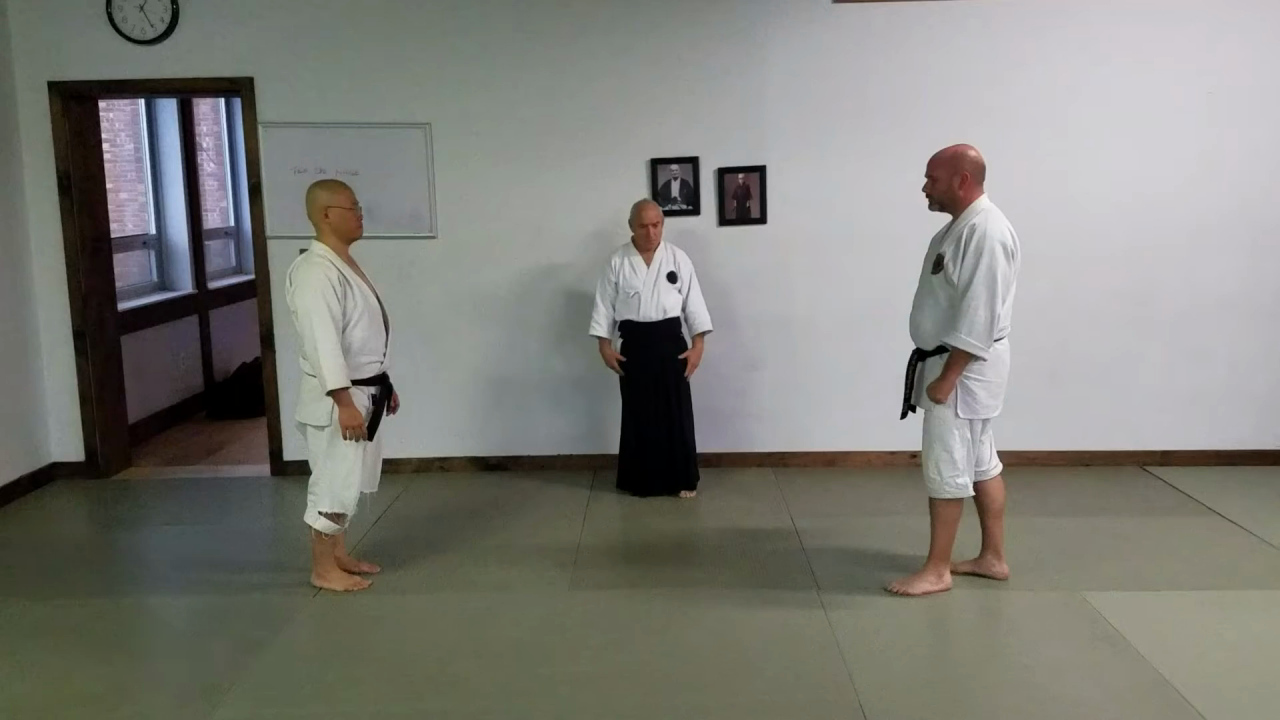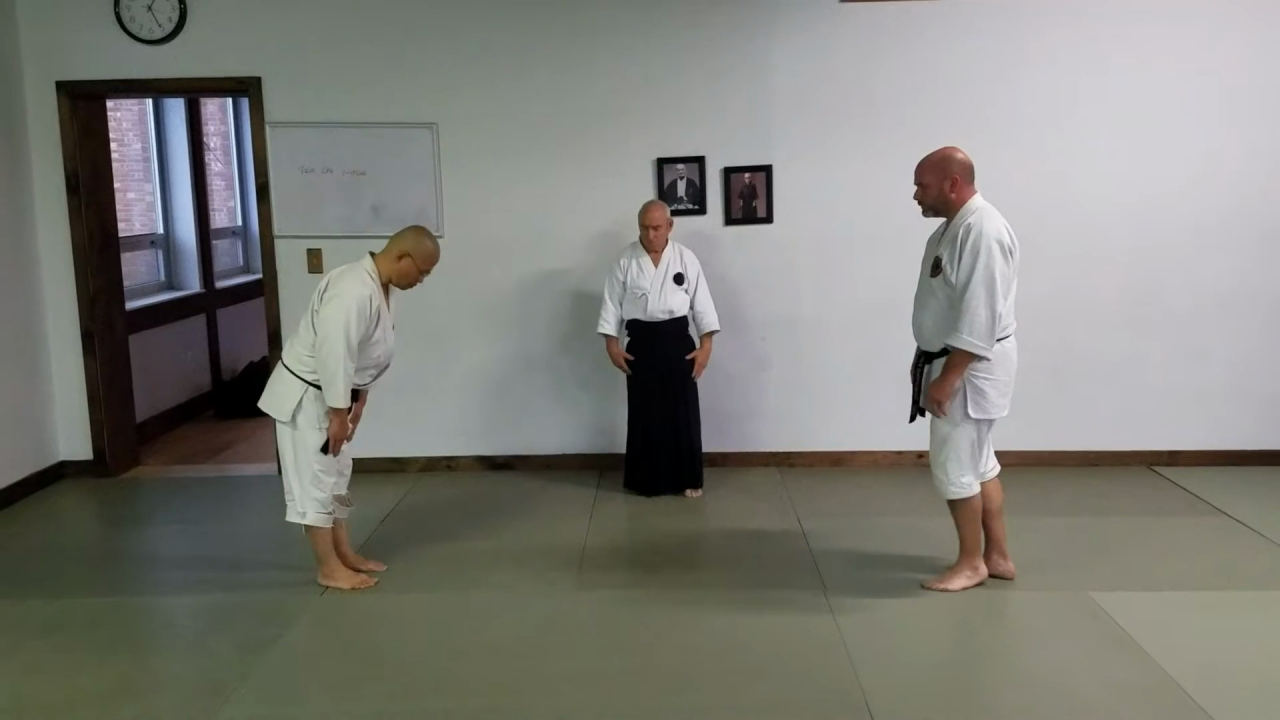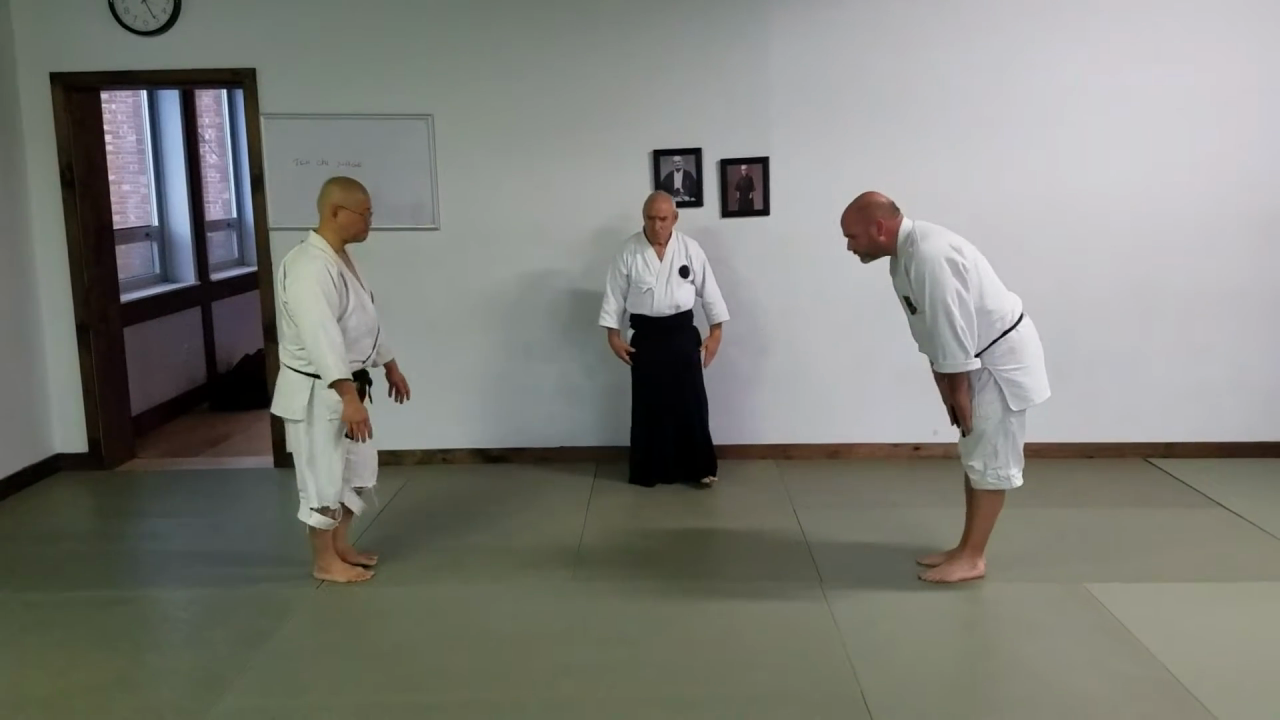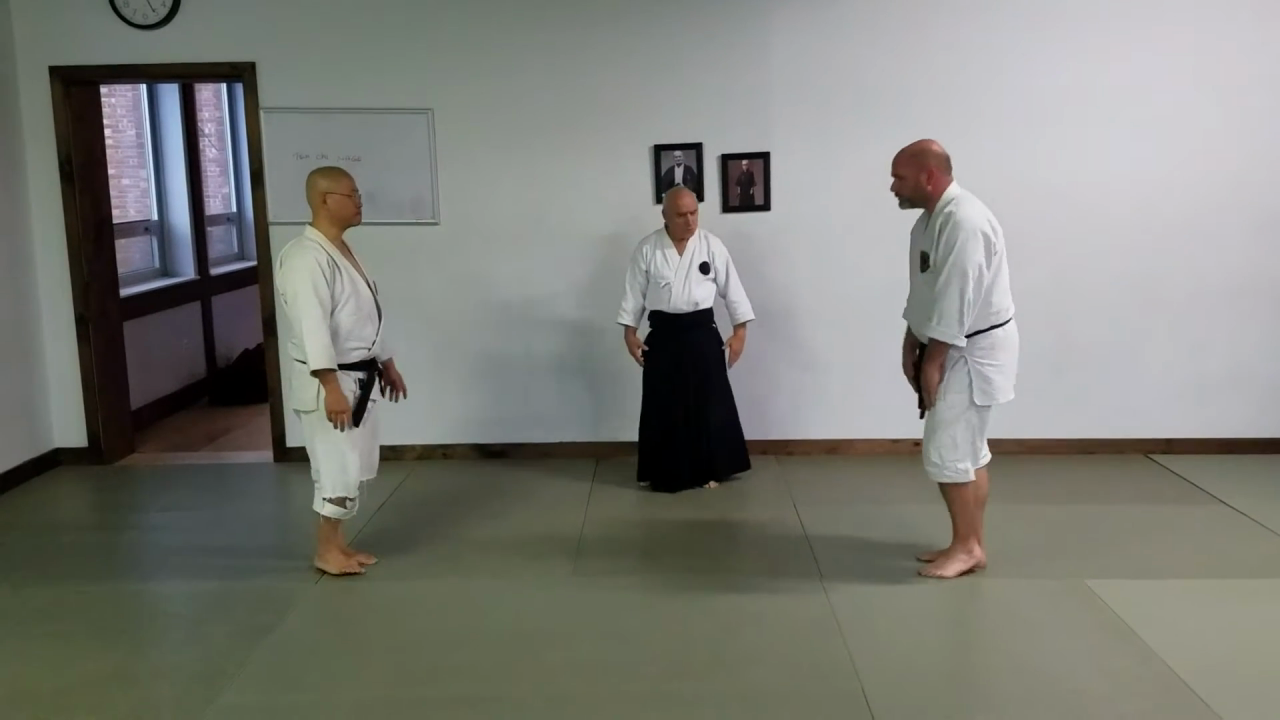
dt=0.7s
person 1, frame 1
left shoulder: (985, 231)
right shoulder: (963, 226)
left elbow: (979, 317)
left wrist: (948, 377)
left hip: (963, 368)
right hip: (951, 362)
left knee: (946, 465)
right knee: (980, 461)
left ankle: (937, 569)
right ankle: (993, 557)
person 1, frame 2
left shoulder: (982, 231)
right shoulder: (954, 227)
left elbow: (980, 316)
left wrist: (948, 377)
right wrist: (925, 361)
left hip: (973, 368)
right hip: (952, 363)
left knee: (955, 467)
right knee: (977, 461)
left ankle: (971, 564)
right ankle: (997, 557)
person 1, frame 3
left shoulder: (928, 255)
right shoulder: (906, 251)
left elbow: (952, 329)
right elbow: (933, 329)
left wrist: (958, 392)
right wrist: (948, 388)
left hip: (1001, 356)
right hip: (981, 356)
left knee: (991, 458)
right knee: (977, 454)
left ankle: (972, 557)
right ankle: (966, 548)
person 1, frame 4
left shoulder: (962, 220)
right shoulder: (932, 218)
left elbow: (953, 304)
right elbow: (922, 294)
left wrist: (931, 364)
right wrist: (910, 351)
left hip: (975, 352)
right hip: (959, 351)
left knee: (945, 452)
right knee: (967, 450)
left ankle: (967, 546)
right ankle: (970, 543)
person 2, frame 1
left shoulder: (344, 263)
right shoulder: (314, 272)
right elbow: (323, 343)
left wrist: (384, 384)
right wrist: (345, 403)
left hip: (364, 390)
right hip: (338, 397)
left knee: (349, 480)
right knee: (334, 481)
left ankle: (338, 556)
right ankle: (323, 570)
person 2, frame 2
left shoulder: (379, 287)
right shoulder: (354, 290)
left elbow: (366, 355)
right elbow: (335, 356)
left wrist: (357, 402)
right wrist: (338, 414)
left hip: (328, 394)
right hip: (305, 396)
left knee: (335, 476)
right knee: (313, 480)
left ankle: (345, 554)
right ankle: (329, 568)
person 2, frame 3
left shoulder: (339, 258)
right shoulder: (309, 267)
left elbow: (363, 322)
right elbow: (321, 336)
left wrist: (390, 366)
right wrist: (350, 398)
left hip: (344, 386)
right hip: (316, 391)
left knee: (357, 470)
right knee: (324, 476)
left ankle: (340, 546)
right ankle: (325, 561)
person 2, frame 4
left shoulder: (341, 250)
right shoulder: (306, 256)
left elbow: (366, 315)
right elbow: (312, 327)
left wrist: (386, 365)
right wrist: (331, 387)
left hip: (358, 377)
right hip: (328, 381)
left knee: (353, 466)
right knee: (338, 468)
left ankle: (337, 544)
right ankle: (326, 550)
person 3, frame 1
left shoulder: (677, 258)
right shoulder: (618, 261)
left elbow: (693, 301)
right elbow: (605, 304)
left wrist: (698, 344)
right wrist: (605, 346)
left hip: (670, 342)
right hip: (634, 345)
left knee: (677, 412)
right knee: (638, 414)
left ankle: (682, 479)
right ankle: (639, 480)
person 3, frame 2
left shoulder: (685, 257)
right shoulder: (625, 259)
left elbow: (701, 301)
right elbow: (612, 302)
left wrist: (705, 344)
right wrist: (612, 344)
left hip: (677, 341)
right hip: (641, 343)
left knee: (683, 411)
right knee: (643, 414)
left ankle: (687, 478)
right ankle: (646, 480)
person 3, frame 3
left shoulder: (689, 248)
right shoulder: (628, 251)
left elbow: (708, 290)
right elbow: (615, 295)
left wrist: (716, 332)
right wrist: (614, 335)
left hip: (682, 333)
right hip: (646, 336)
left knee: (690, 402)
right knee: (648, 406)
left ankle: (699, 467)
right ankle: (649, 470)
person 3, frame 4
left shoulder: (711, 245)
right shoulder: (647, 248)
left elbow: (731, 288)
right elbow: (634, 292)
left wrist: (739, 331)
right wrist: (630, 332)
left hip: (701, 332)
right hip: (662, 334)
left knee: (708, 403)
right knee: (660, 407)
left ankle: (708, 470)
right ankle: (660, 473)
